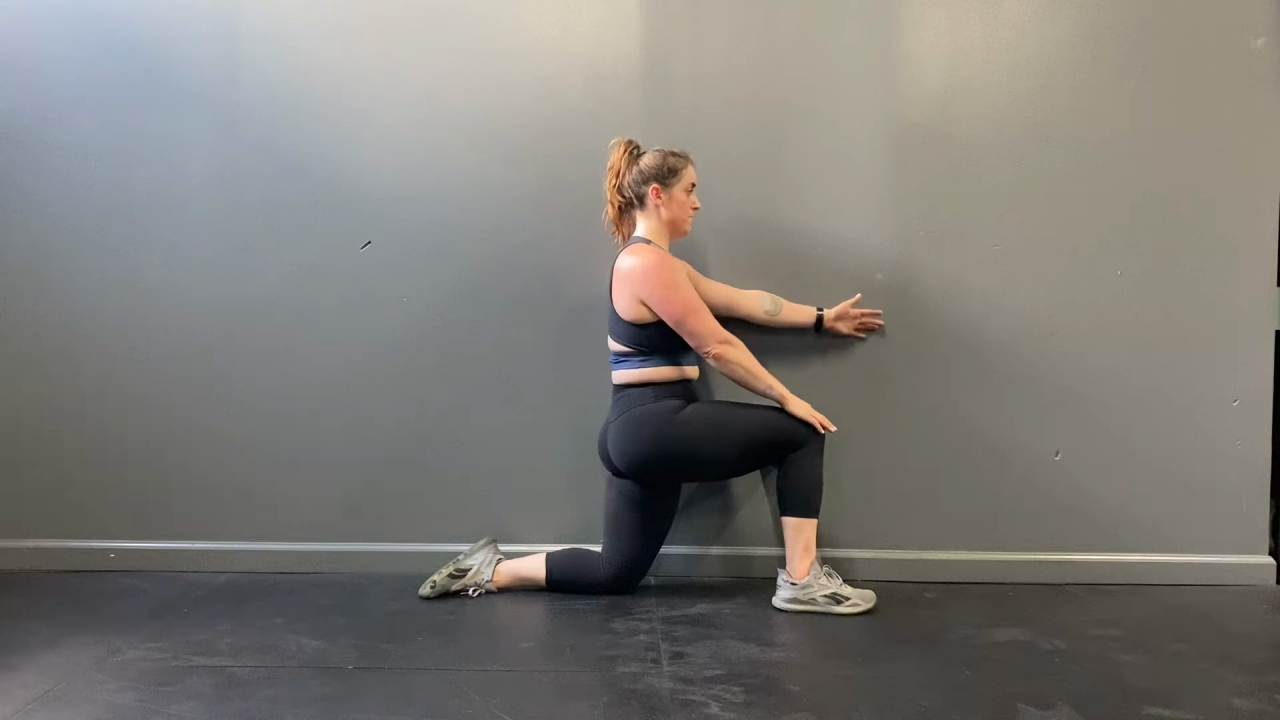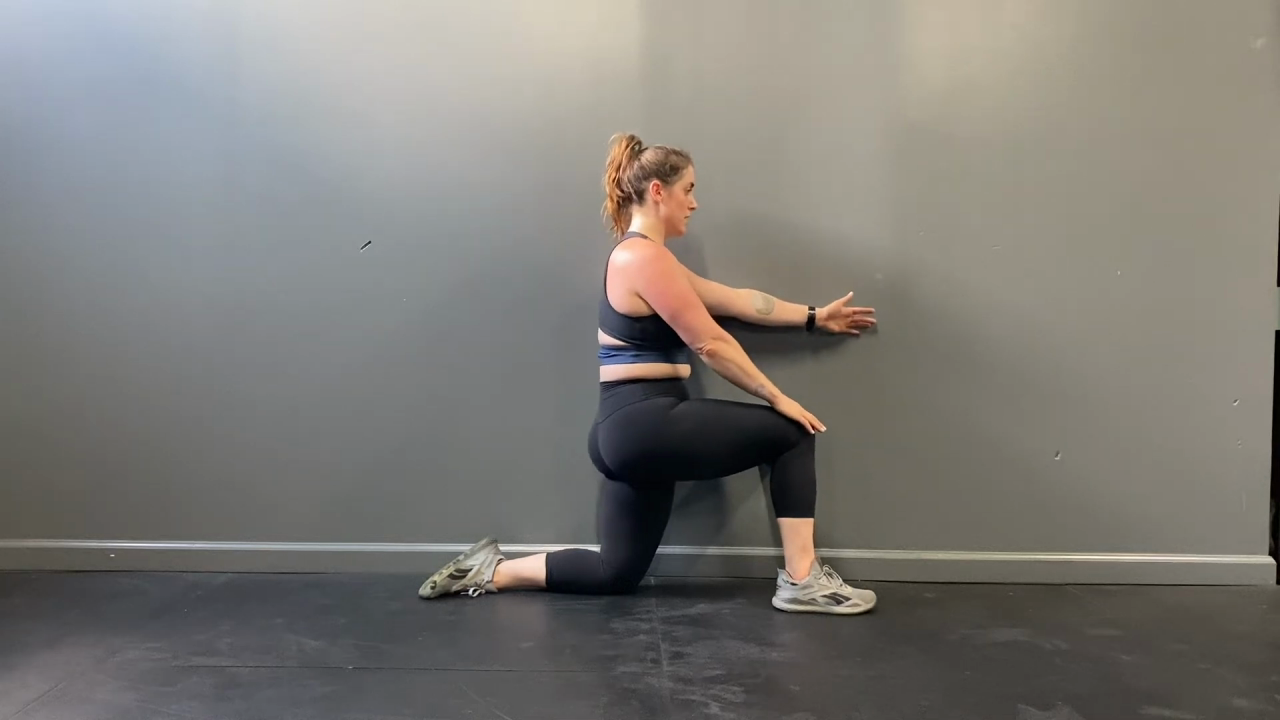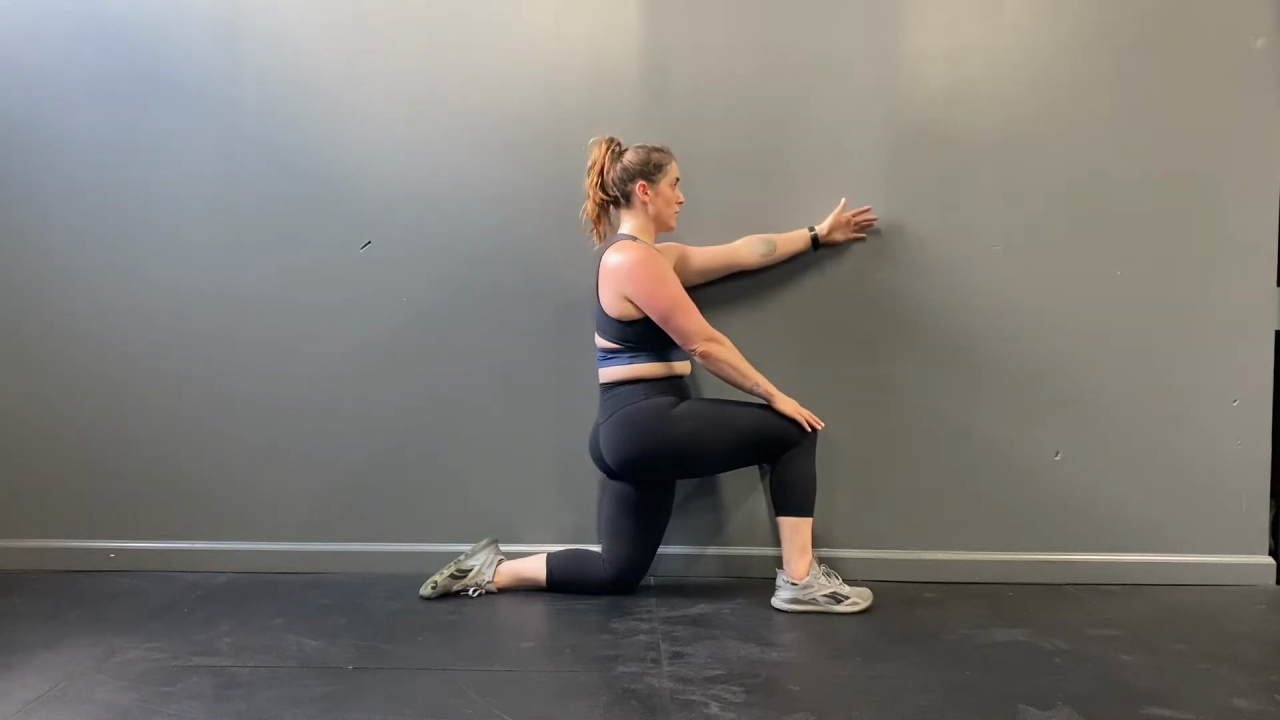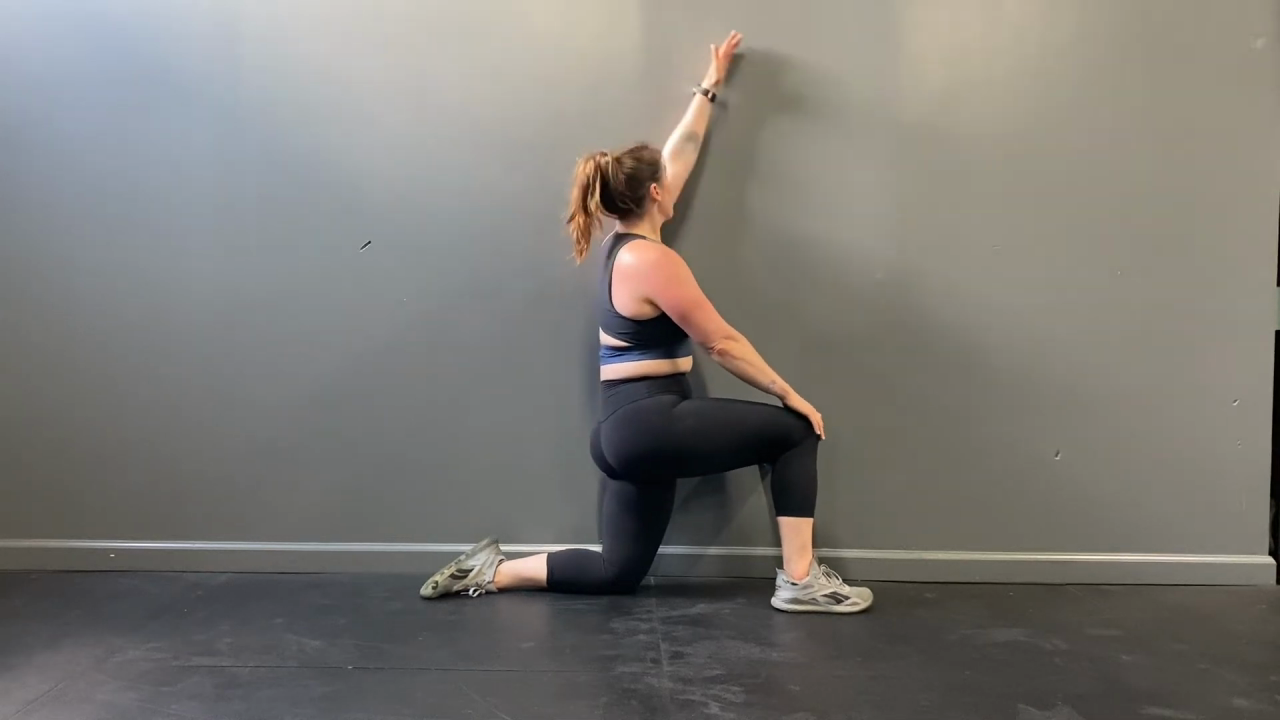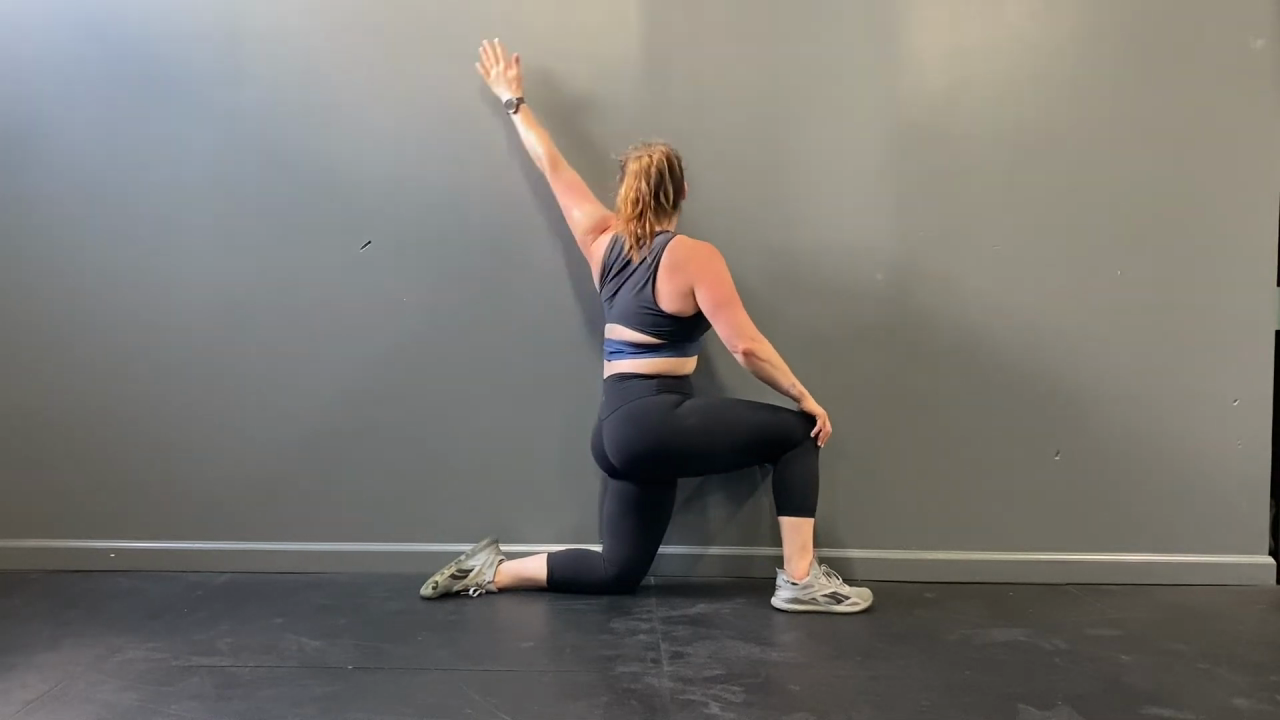
dt=1s
person 1, frame 1
left shoulder: (657, 262)
right shoulder: (648, 263)
left elbow: (742, 301)
right elbow: (718, 348)
left wrist: (823, 319)
right wrist: (787, 399)
left hip: (639, 432)
right hip: (655, 427)
left knee: (617, 572)
right knee: (802, 433)
left ankle: (489, 570)
right ankle: (802, 581)
person 1, frame 2
left shoulder: (643, 257)
right shoulder: (645, 256)
left elbow: (734, 300)
right elbow: (711, 344)
left wrist: (814, 317)
right wrist: (778, 398)
left hip: (629, 430)
right hip: (644, 425)
left knee: (617, 573)
right knee: (793, 434)
left ankle: (488, 570)
right ankle: (802, 581)
person 1, frame 3
left shoulder: (655, 255)
right shoulder: (633, 259)
left elbow: (740, 254)
right elbow: (704, 344)
left wrist: (818, 235)
right wrist: (775, 396)
left hip: (632, 430)
right hip: (644, 424)
left knee: (618, 572)
right knee: (794, 432)
left ankle: (489, 570)
right ankle: (800, 581)
person 1, frame 4
left shoulder: (624, 240)
right shoulder: (651, 261)
left elbow: (683, 151)
right elbow: (722, 343)
left wrist: (709, 87)
right wrist: (790, 395)
left hip: (628, 429)
right hip: (648, 424)
left knee: (619, 572)
right knee: (796, 432)
left ankle: (489, 570)
right ankle: (800, 580)
person 1, frame 5
left shoulder: (603, 240)
right shoulder: (694, 257)
left elbow: (553, 167)
right elbow: (746, 345)
left wrist: (513, 101)
right wrist: (805, 398)
left hip: (622, 429)
right hip: (654, 422)
left knee: (619, 571)
right knee: (799, 432)
left ankle: (491, 569)
right ankle: (800, 580)
